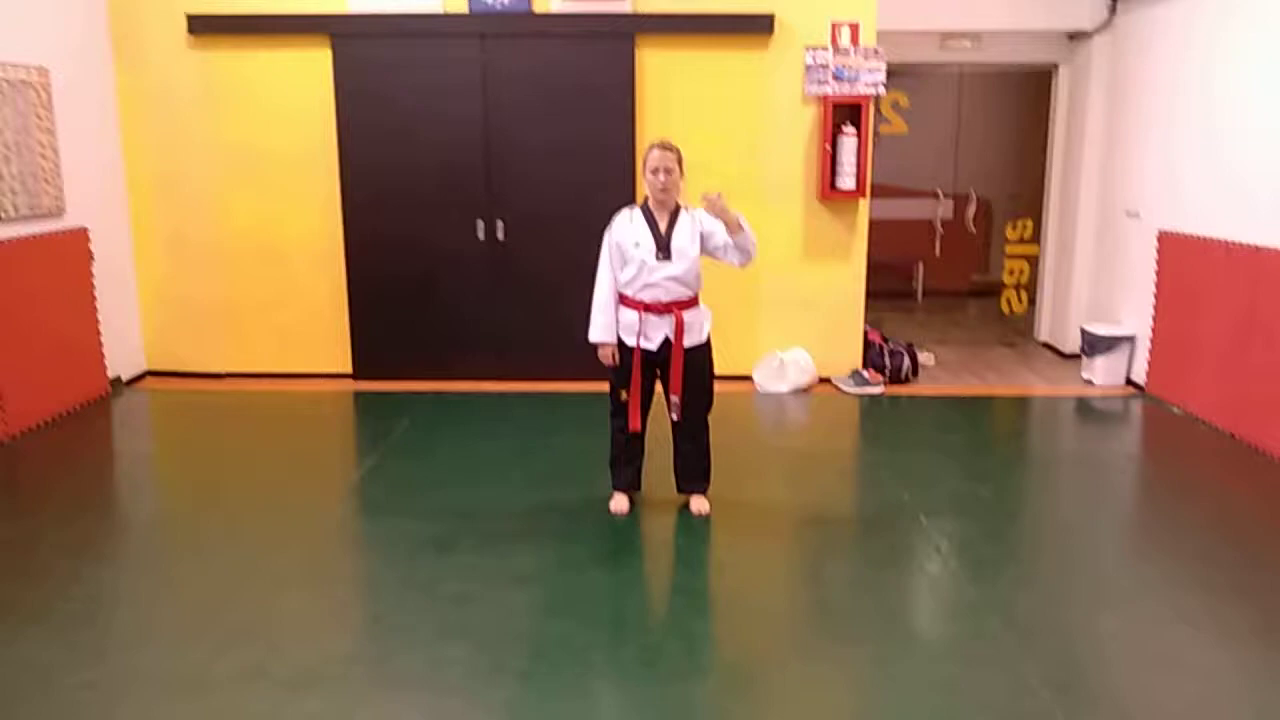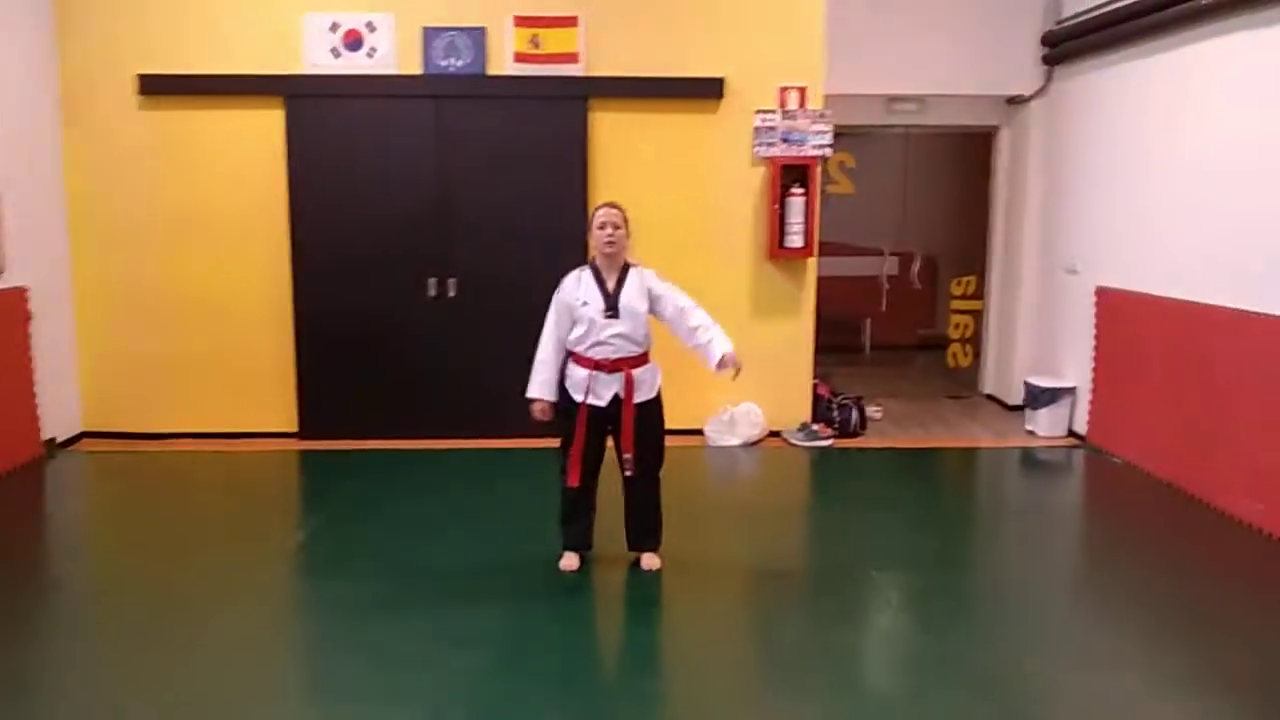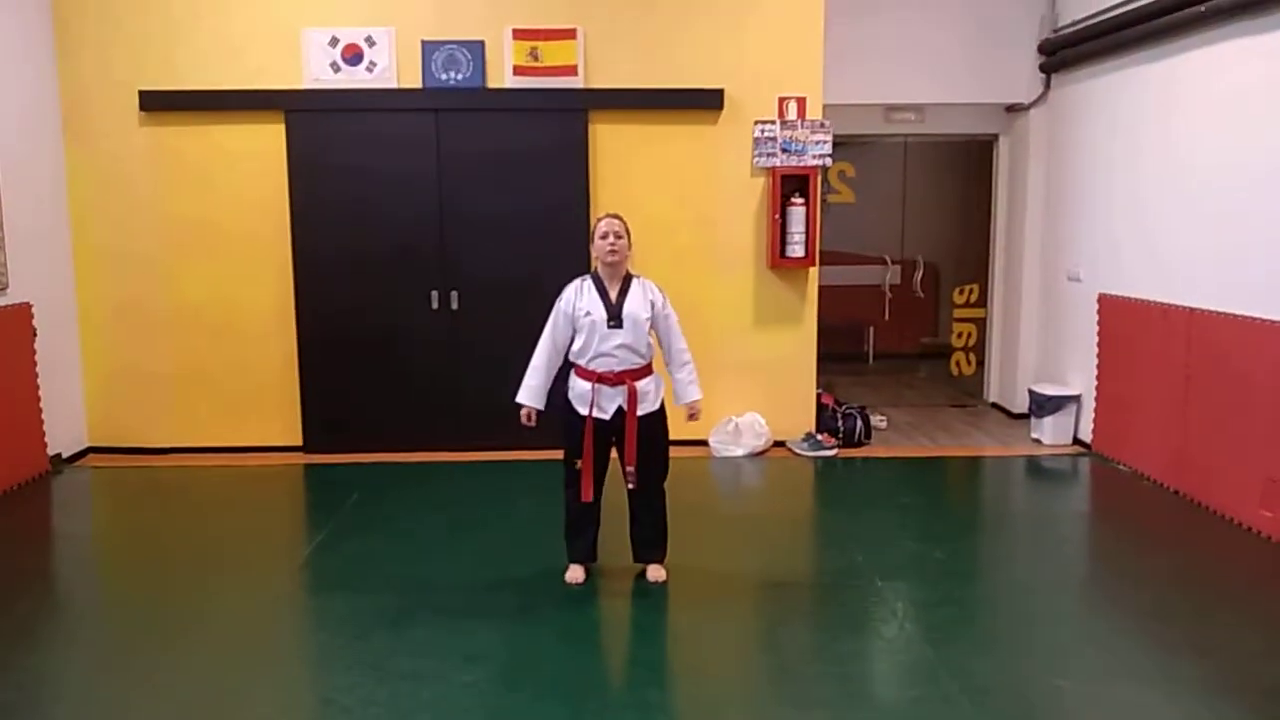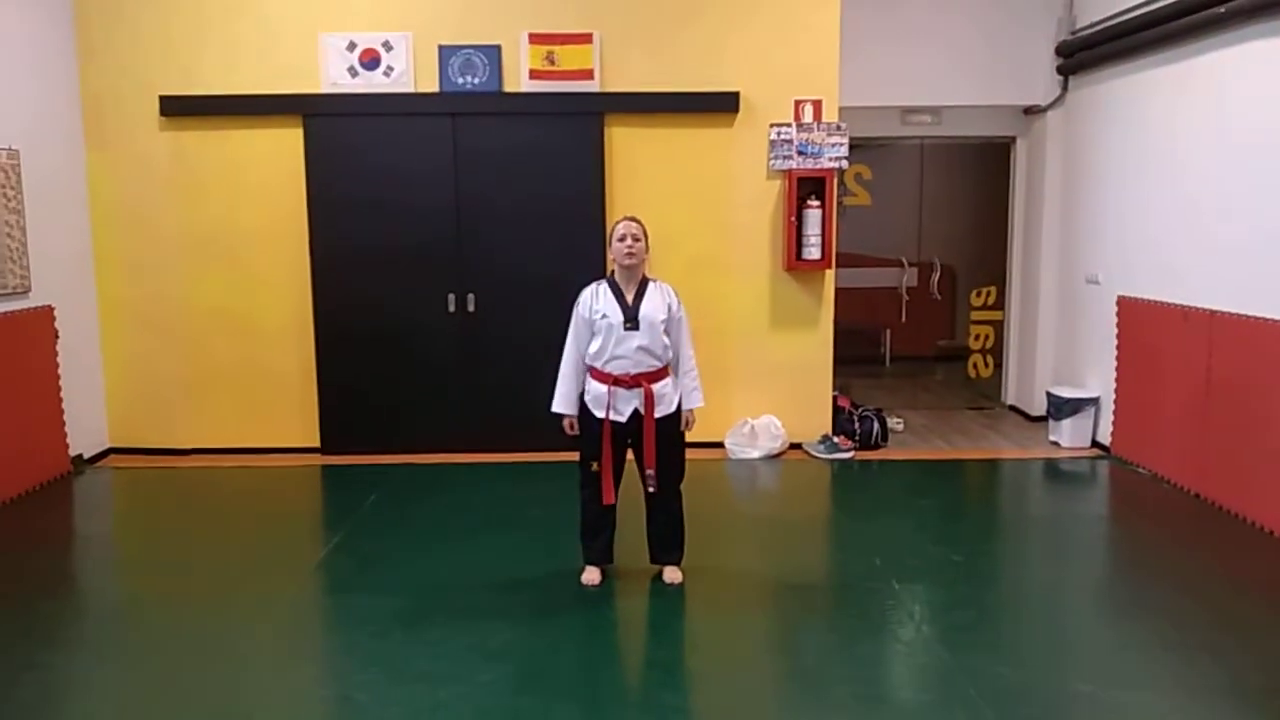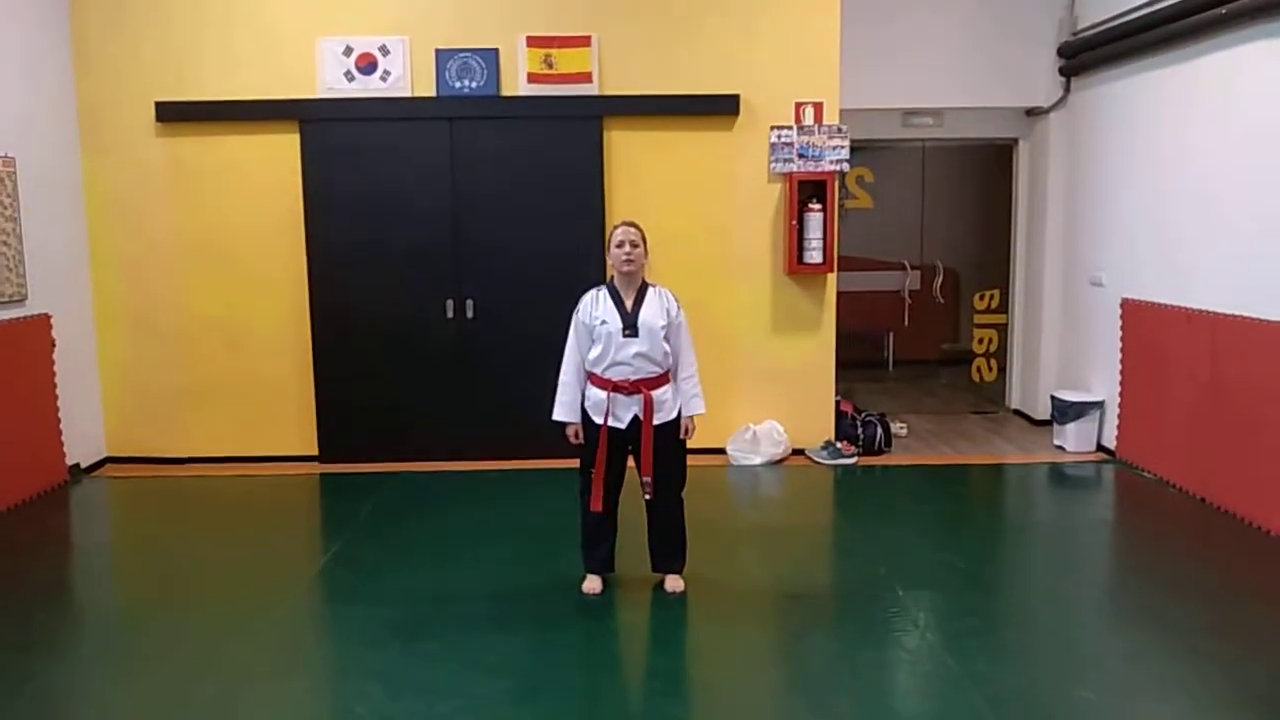
dt=0.3s
person 1, frame 1
left shoulder: (697, 221)
right shoulder: (623, 223)
left elbow: (742, 253)
right elbow: (607, 282)
left wrist: (728, 218)
right wrist: (604, 336)
left hip: (686, 330)
right hip: (635, 330)
left knee: (691, 414)
right knee: (628, 412)
left ankle: (695, 488)
right ankle: (623, 487)
person 1, frame 2
left shoulder: (646, 281)
right shoulder: (573, 284)
left elbow: (685, 314)
right elbow: (552, 340)
left wrist: (721, 349)
right wrist: (542, 392)
left hip: (636, 387)
right hip: (585, 387)
left knee: (642, 470)
right knee: (579, 469)
left ankle: (646, 545)
right ankle: (574, 545)
person 1, frame 3
left shoulder: (648, 292)
right shoulder: (575, 293)
left elbow: (674, 347)
right elbow: (550, 347)
left wrist: (689, 393)
right wrist: (531, 397)
left hip: (640, 398)
right hip: (588, 398)
left knee: (646, 482)
right knee: (582, 482)
left ankle: (652, 557)
right ankle: (579, 558)
person 1, frame 4
left shoulder: (665, 296)
right shoulder: (591, 297)
left elbow: (683, 353)
right elbow: (574, 354)
left wrist: (689, 402)
right wrist: (567, 406)
left hip: (657, 401)
right hip: (604, 401)
left knee: (663, 484)
right knee: (598, 484)
left ankle: (669, 559)
right ankle: (594, 559)
person 1, frame 5
left shoulder: (665, 301)
right shoulder: (591, 303)
left elbow: (684, 359)
right elbow: (574, 362)
left wrist: (689, 409)
right wrist: (570, 415)
left hip: (657, 407)
right hip: (604, 408)
left knee: (664, 491)
right knee: (599, 491)
left ankle: (670, 567)
right ankle: (596, 568)
